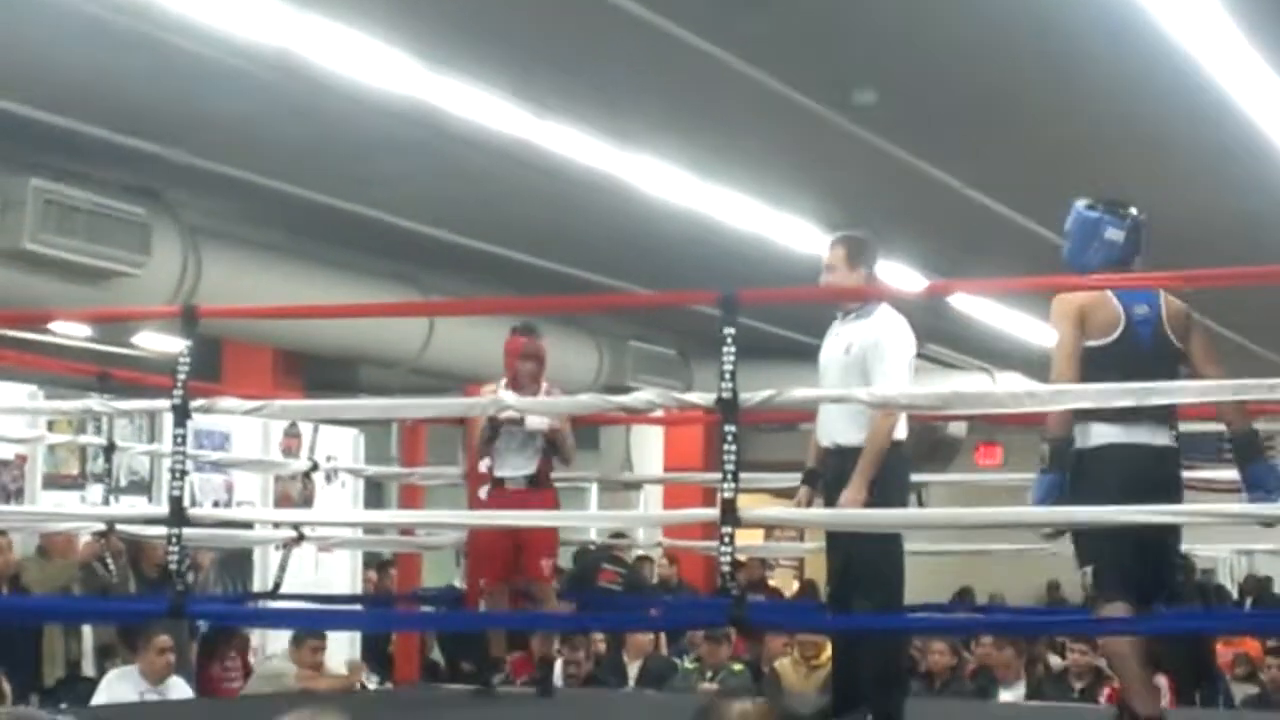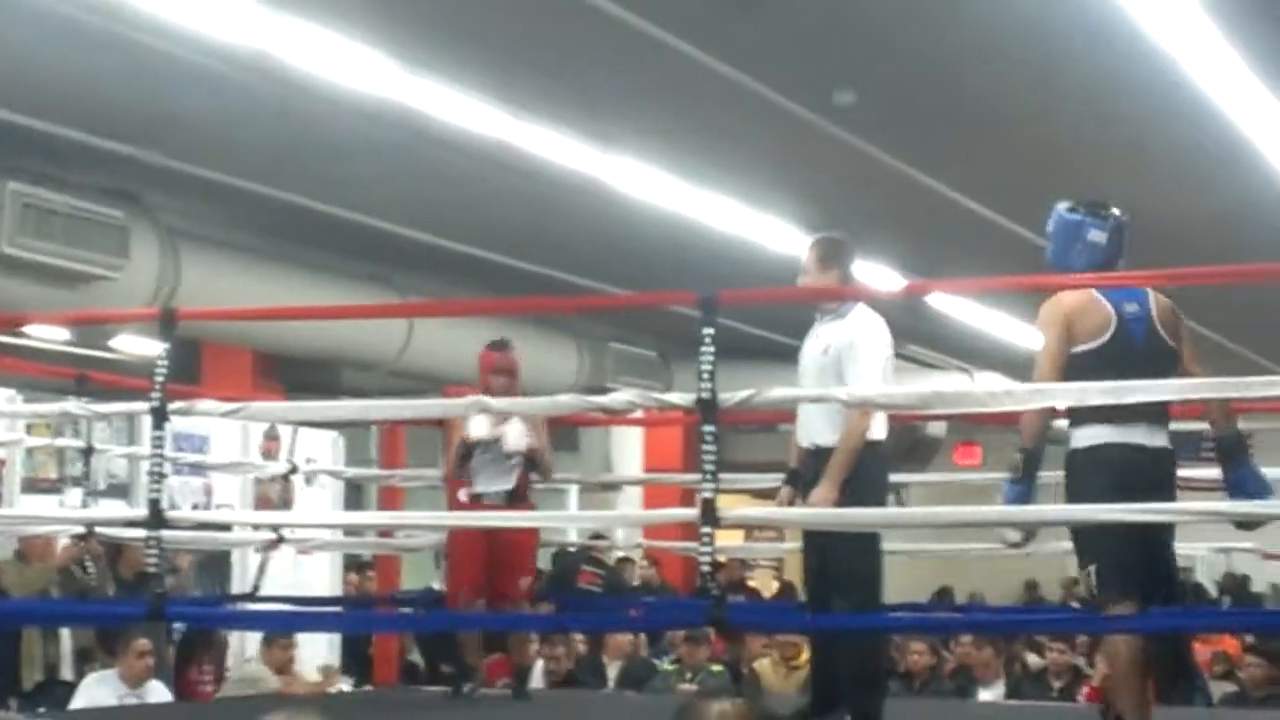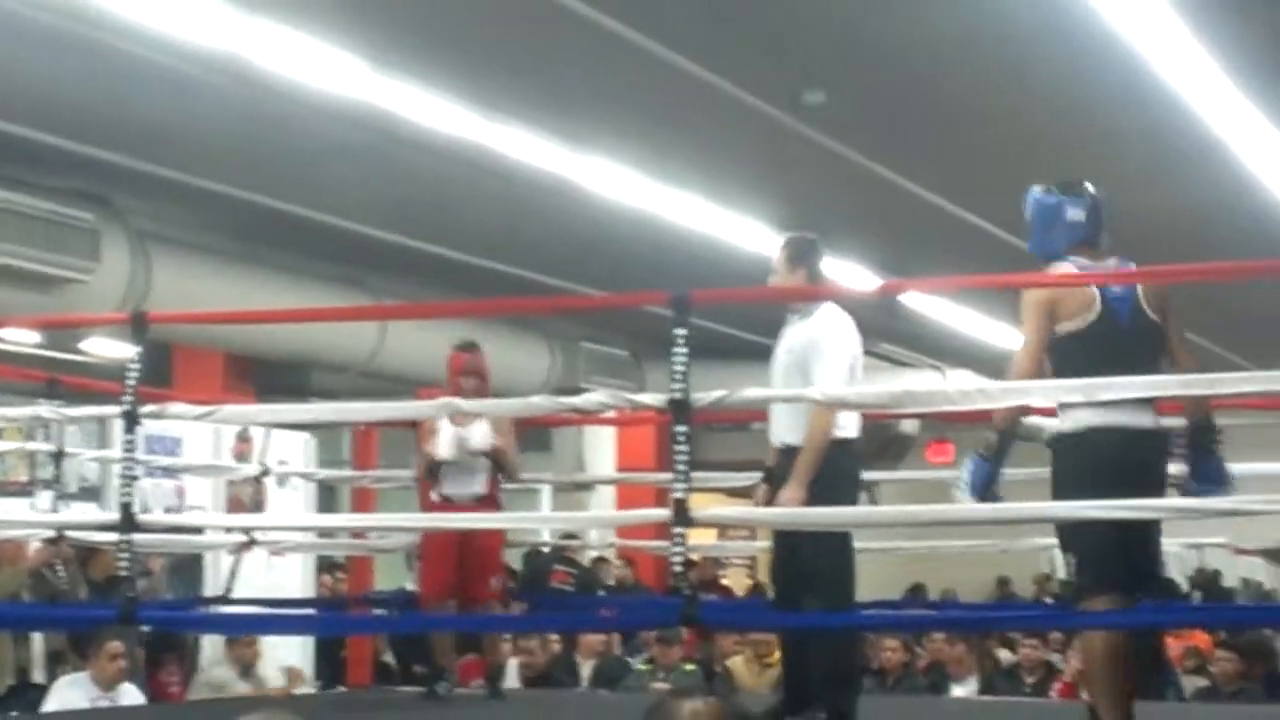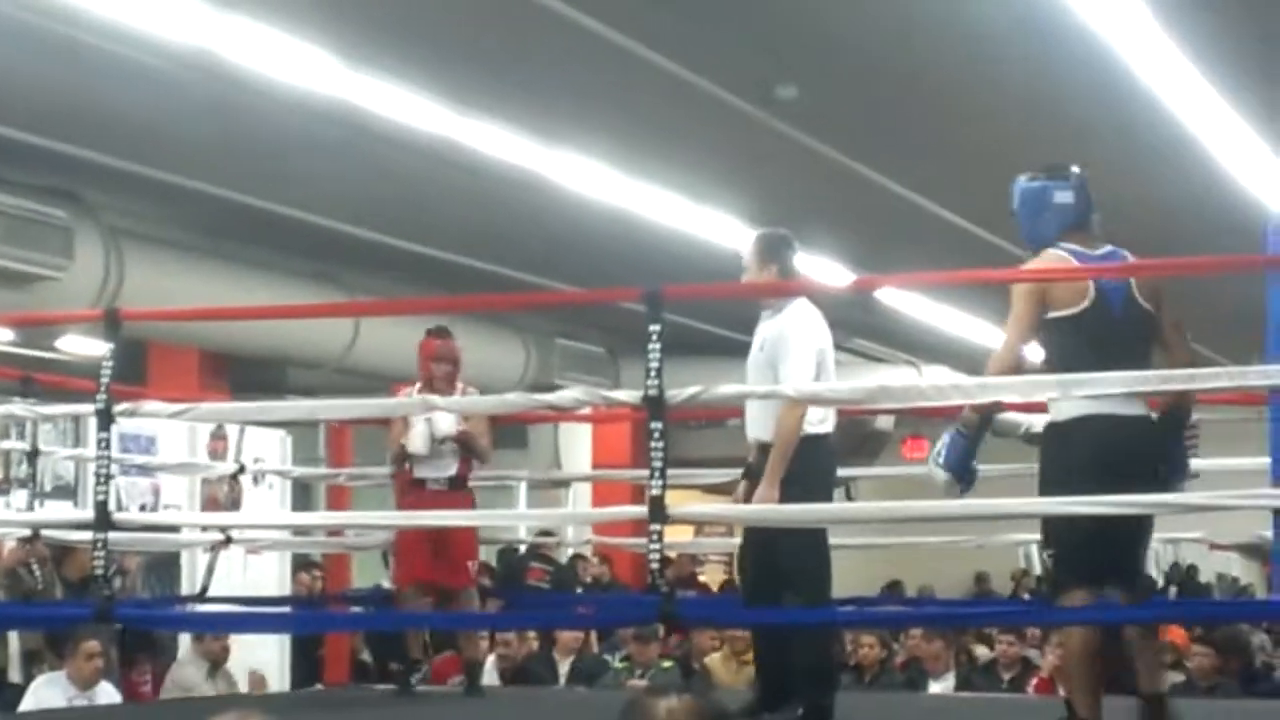
dt=0.1s
person 1, frame 1
left shoulder: (1074, 300)
right shoulder: (1174, 309)
left elbow: (1063, 387)
right elbow: (1220, 388)
left wrist: (1052, 469)
left hip: (1102, 460)
right hip: (1161, 461)
left knee: (1114, 601)
right knee: (1147, 600)
person 1, frame 2
left shoulder: (1064, 305)
right shoulder: (1160, 306)
left wrist: (1021, 477)
right wrist: (1237, 463)
left hip: (1100, 460)
right hip: (1154, 462)
left knee: (1117, 600)
right knee: (1146, 600)
person 1, frame 3
left shoulder: (1049, 286)
right shoulder: (1147, 285)
left elbow: (1024, 377)
right elbow: (1187, 369)
left wrist: (988, 458)
right wrist: (1203, 450)
left hip: (1085, 444)
right hip: (1145, 444)
left knee: (1099, 594)
right knee: (1133, 588)
person 1, frame 4
left shoulder: (1043, 271)
right shoulder: (1139, 272)
left elbow: (1009, 359)
right elbow: (1181, 358)
left wrist: (965, 433)
right wrist: (1173, 435)
left hip: (1078, 435)
right hip: (1139, 435)
left knee: (1076, 588)
right knee: (1126, 578)
person 2, frame 1
left shoulder: (886, 327)
right shoulder: (836, 330)
left elbow: (887, 412)
left wrist: (859, 484)
right wrist: (811, 476)
left hip: (875, 467)
right hip: (838, 465)
left knee: (875, 587)
right knee: (842, 588)
person 2, frame 2
left shoulder: (862, 327)
right shoulder: (818, 330)
left elbow: (861, 411)
left wrist: (831, 483)
right wrist: (793, 476)
left hip: (854, 468)
right hip: (821, 466)
left knee: (854, 586)
right knee: (820, 586)
person 2, frame 3
left shoulder: (829, 325)
right shoulder: (793, 327)
left elbow: (826, 409)
left wrist: (798, 482)
right wrist: (770, 475)
left hip: (825, 466)
right hip: (795, 465)
left knee: (825, 584)
right knee: (789, 584)
person 2, frame 4
left shoulder: (798, 321)
right shoulder: (771, 323)
left elbow: (796, 405)
left wrist: (771, 481)
right wrist: (750, 472)
left hip: (801, 461)
right hip: (775, 462)
left knee: (803, 580)
right knee: (758, 574)
person 3, frame 1
left shoulder: (553, 397)
right shoulder: (491, 395)
left elbow: (568, 457)
right elbow: (478, 451)
left wrist: (554, 434)
right wrist: (494, 424)
left hip: (538, 496)
right hip: (500, 496)
left knee: (542, 583)
right knee: (494, 583)
left ankle: (545, 663)
right ankle: (496, 662)
person 3, frame 2
left shoulder: (530, 414)
right shoulder: (466, 412)
left elbow: (547, 470)
right elbow: (454, 468)
left wrist: (531, 452)
right wrist: (467, 446)
left hip: (515, 511)
right hip: (475, 510)
left knee: (516, 598)
right knee: (465, 595)
left ankle: (521, 674)
right ankle: (470, 669)
person 3, frame 3
left shoulder: (497, 414)
right shoulder: (434, 415)
left elbow: (512, 471)
right elbow: (425, 475)
left wrist: (495, 452)
right wrist: (432, 460)
left hip: (483, 513)
right hip: (445, 512)
left knee: (487, 599)
right knee: (436, 597)
left ankle: (494, 675)
right ankle: (442, 669)
person 3, frame 4
left shoulder: (469, 398)
right shoulder: (407, 399)
left elbow: (485, 453)
right elbow: (394, 457)
left wrist: (464, 437)
right wrist: (405, 447)
left hip: (457, 498)
right hip: (417, 498)
left knee: (463, 585)
right knee: (411, 583)
left ankle: (472, 668)
right ankle: (416, 660)
